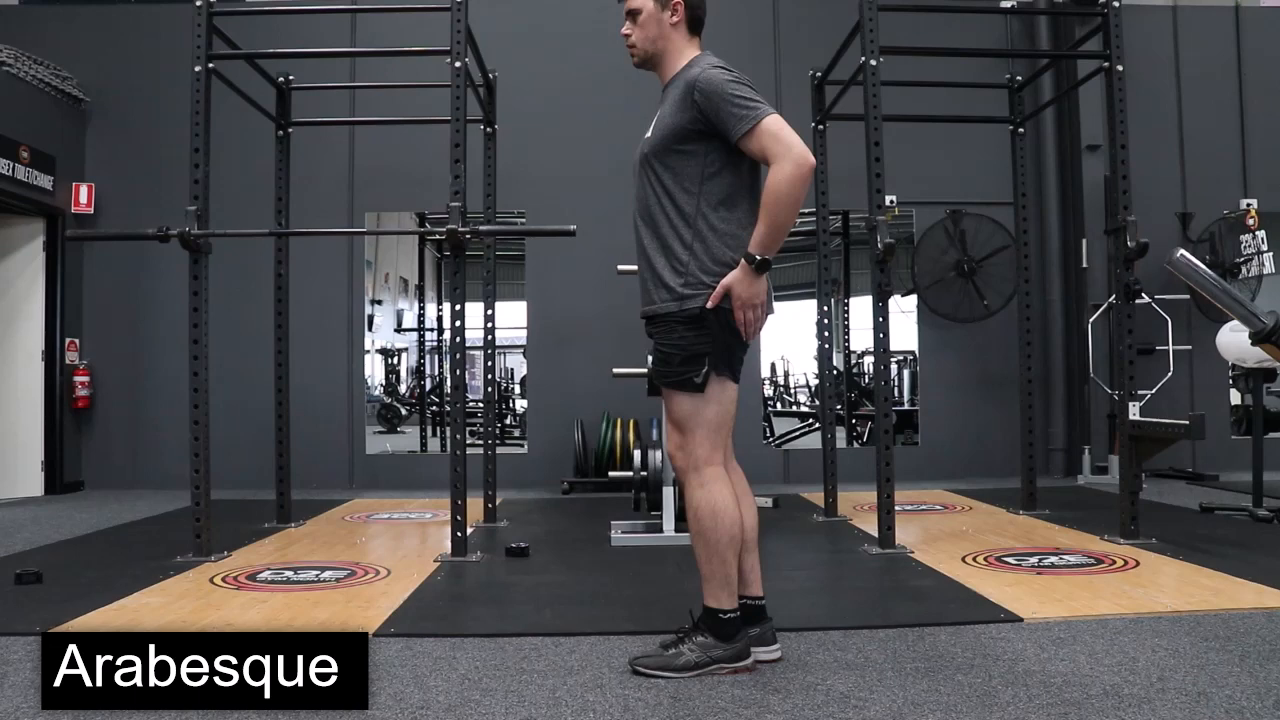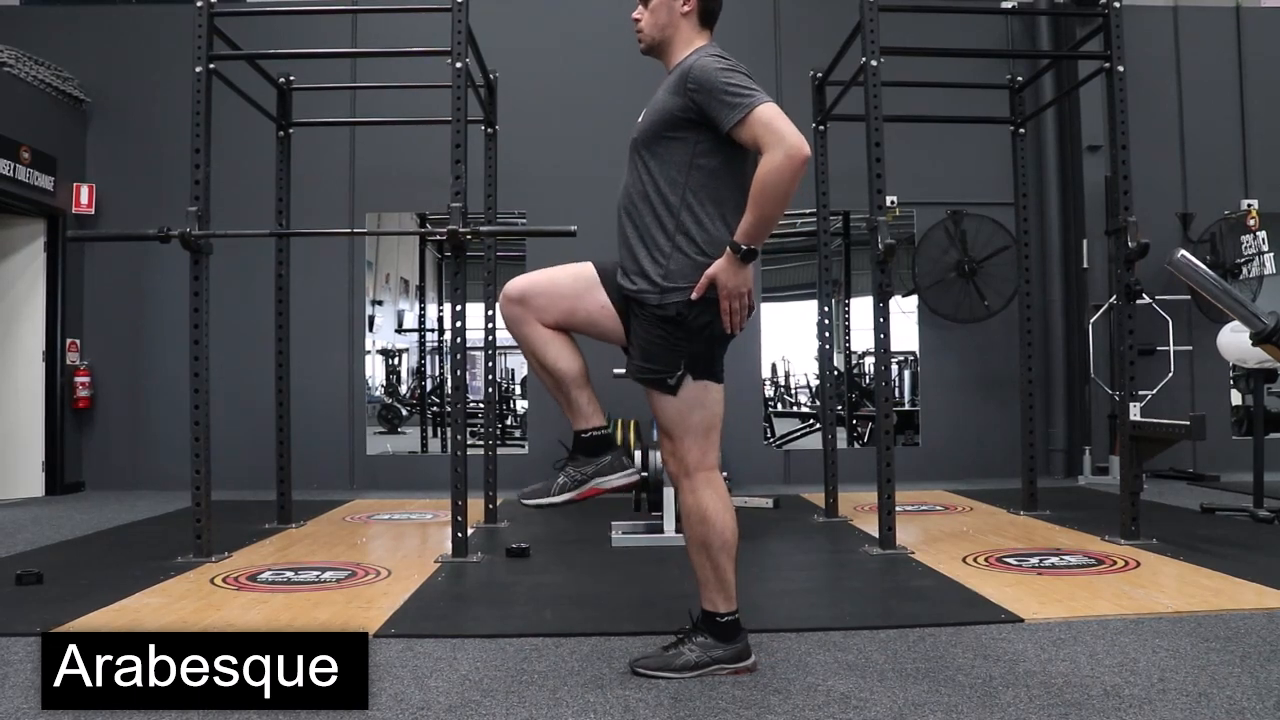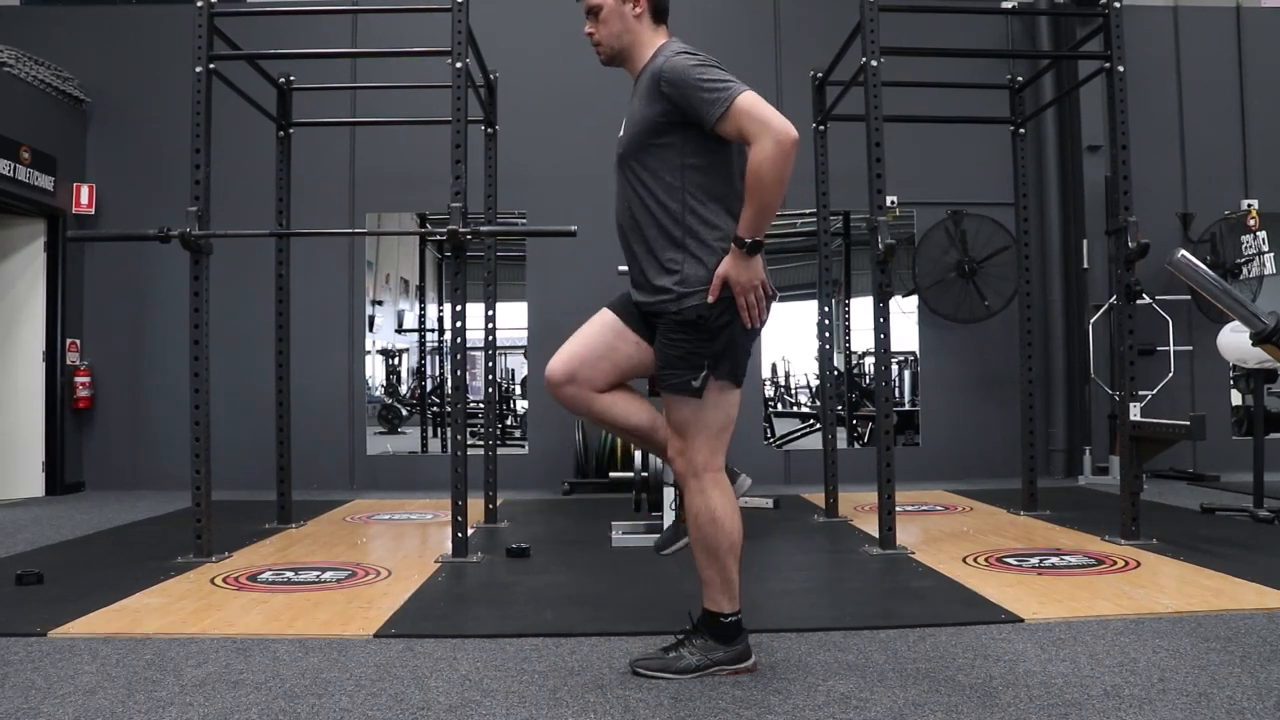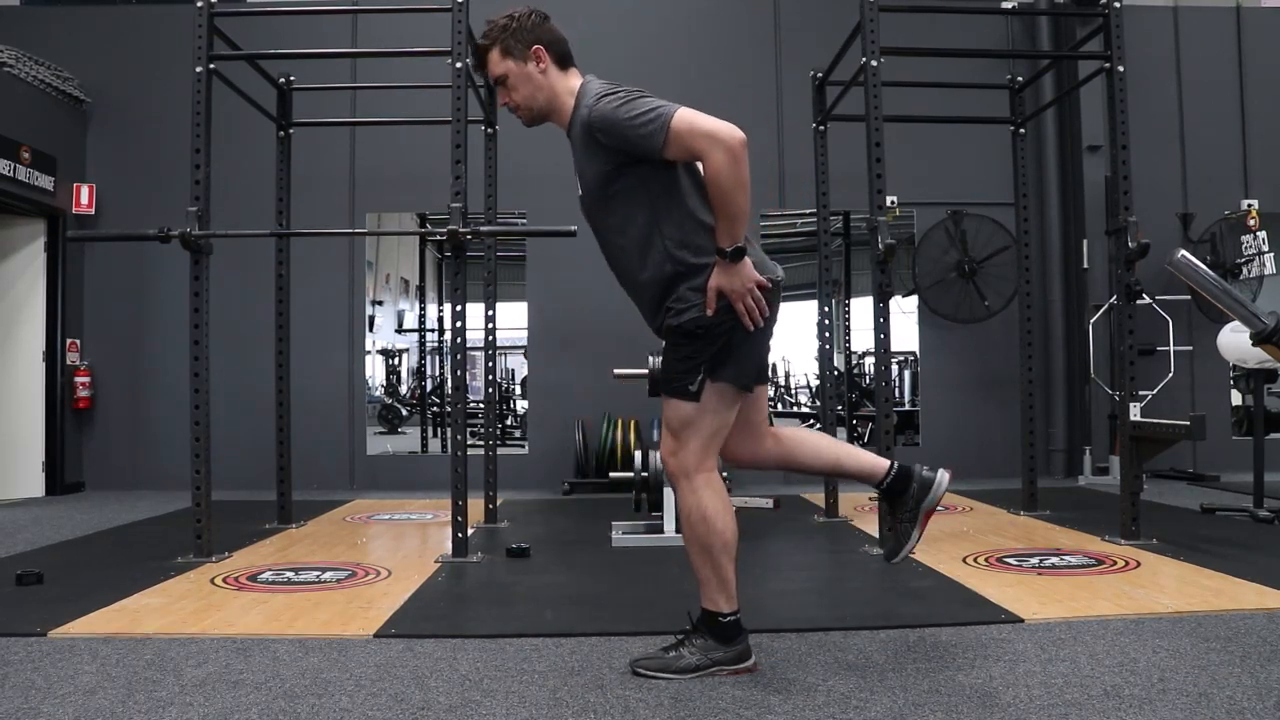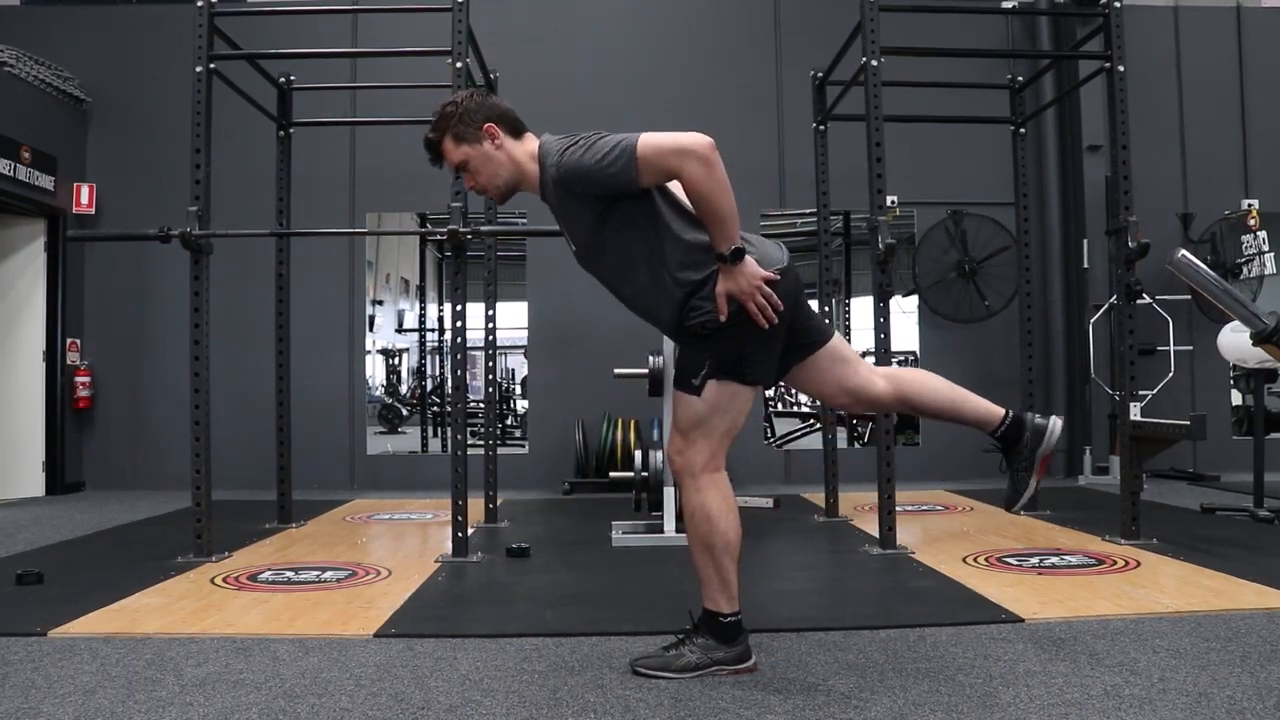
dt=1s
person 1, frame 1
left shoulder: (709, 81)
right shoulder: (677, 96)
left elbow: (795, 161)
left wrist: (753, 266)
left hip: (703, 304)
right hip: (681, 305)
left knee: (698, 461)
right knee: (712, 462)
left ankle: (722, 630)
right ankle: (750, 617)
person 1, frame 2
left shoulder: (705, 70)
right shoulder: (683, 83)
left elbow: (789, 150)
left wrist: (740, 255)
left hip: (685, 293)
right hip: (649, 285)
left knee: (691, 466)
right knee: (522, 300)
left ankle: (723, 634)
right ankle: (596, 449)
person 1, frame 3
left shoulder: (676, 69)
right shoulder: (653, 84)
left elbow: (777, 137)
left wrist: (744, 250)
left hip: (705, 293)
right hip: (665, 291)
left knee: (696, 463)
right knee: (569, 377)
left ankle: (724, 636)
right ankle: (708, 474)
person 1, frame 4
left shoulder: (603, 111)
right shoulder: (589, 124)
left elbow: (724, 142)
right elbow: (696, 167)
left wrist: (730, 256)
left hip: (715, 297)
right hip: (710, 299)
left knee: (688, 462)
right knee: (747, 445)
left ankle: (722, 635)
right ankle: (902, 481)
person 1, frame 5
left shoulder: (570, 163)
right shoulder: (565, 178)
left elbow: (695, 151)
right elbow: (674, 184)
left wrist: (731, 258)
left hip: (729, 298)
right hip: (750, 293)
left knee: (694, 461)
right knee: (865, 387)
left ankle: (722, 634)
right ankle: (1015, 429)
